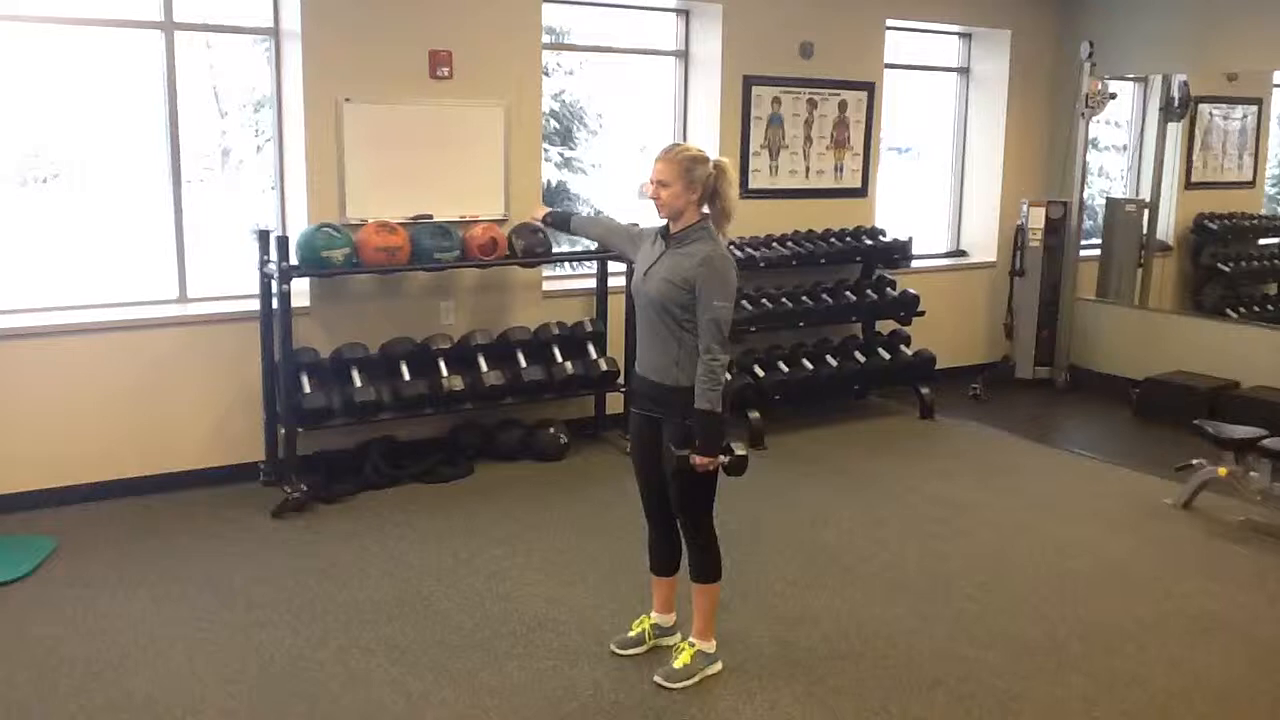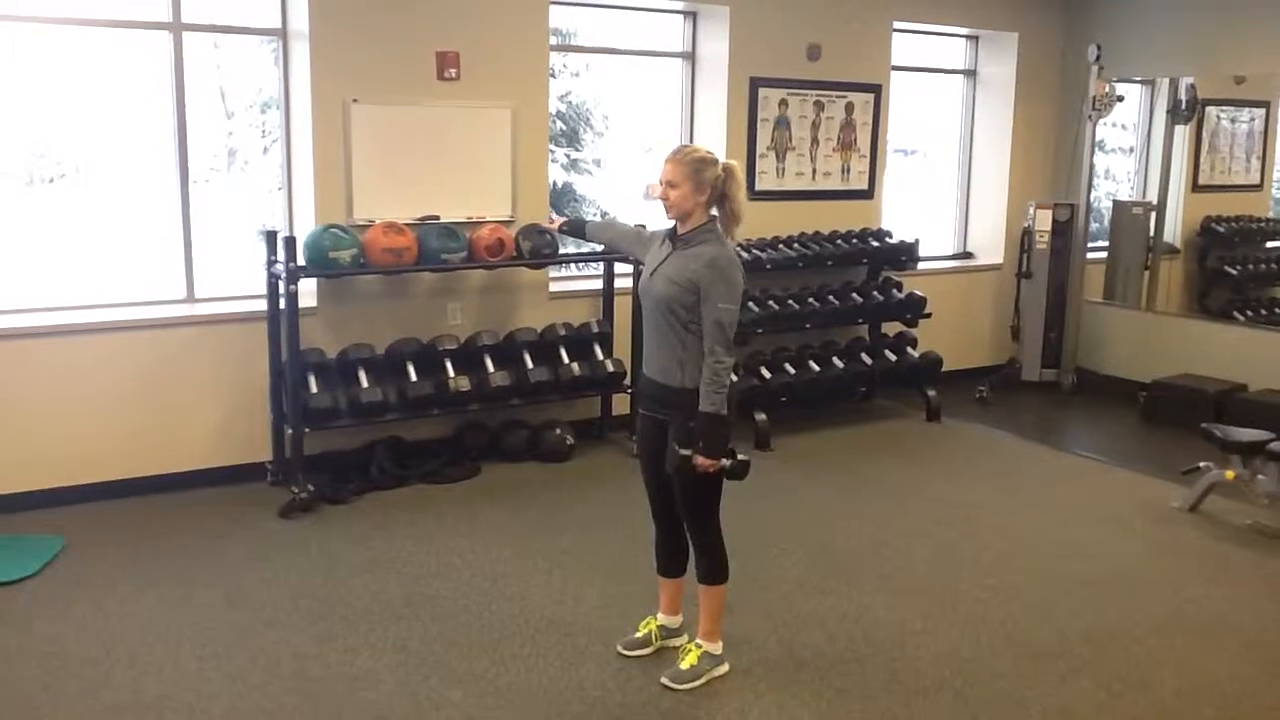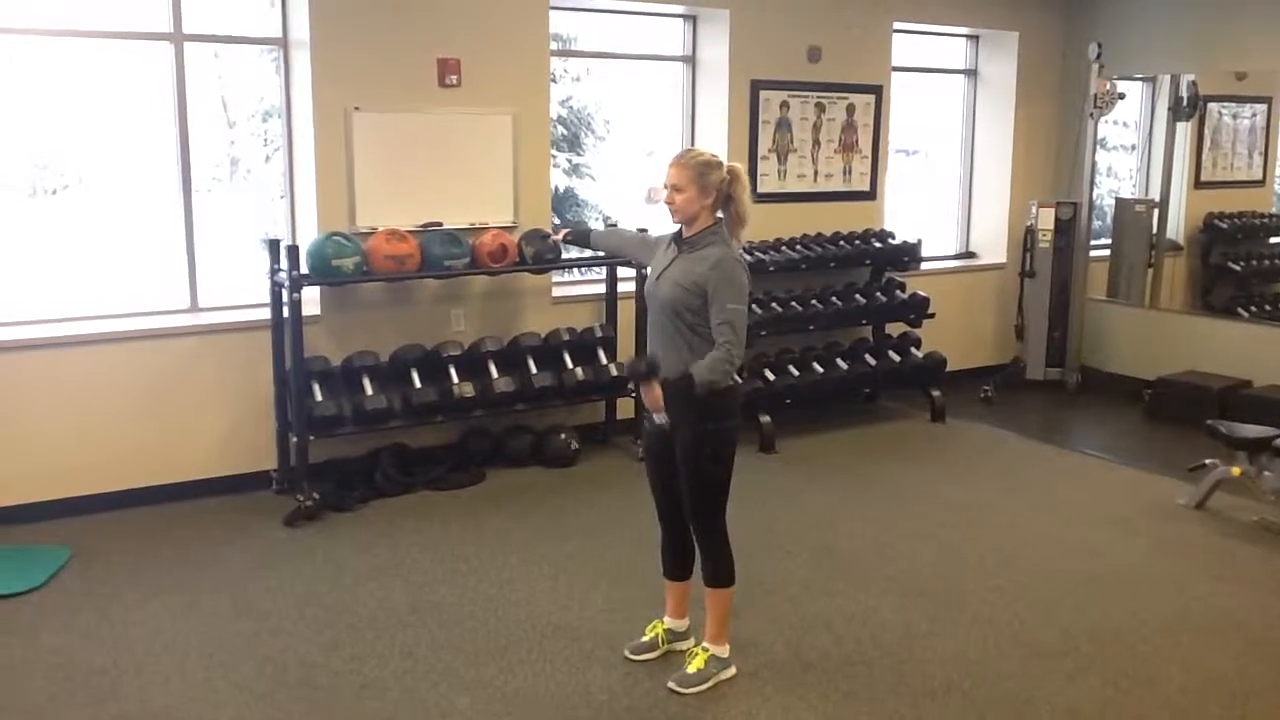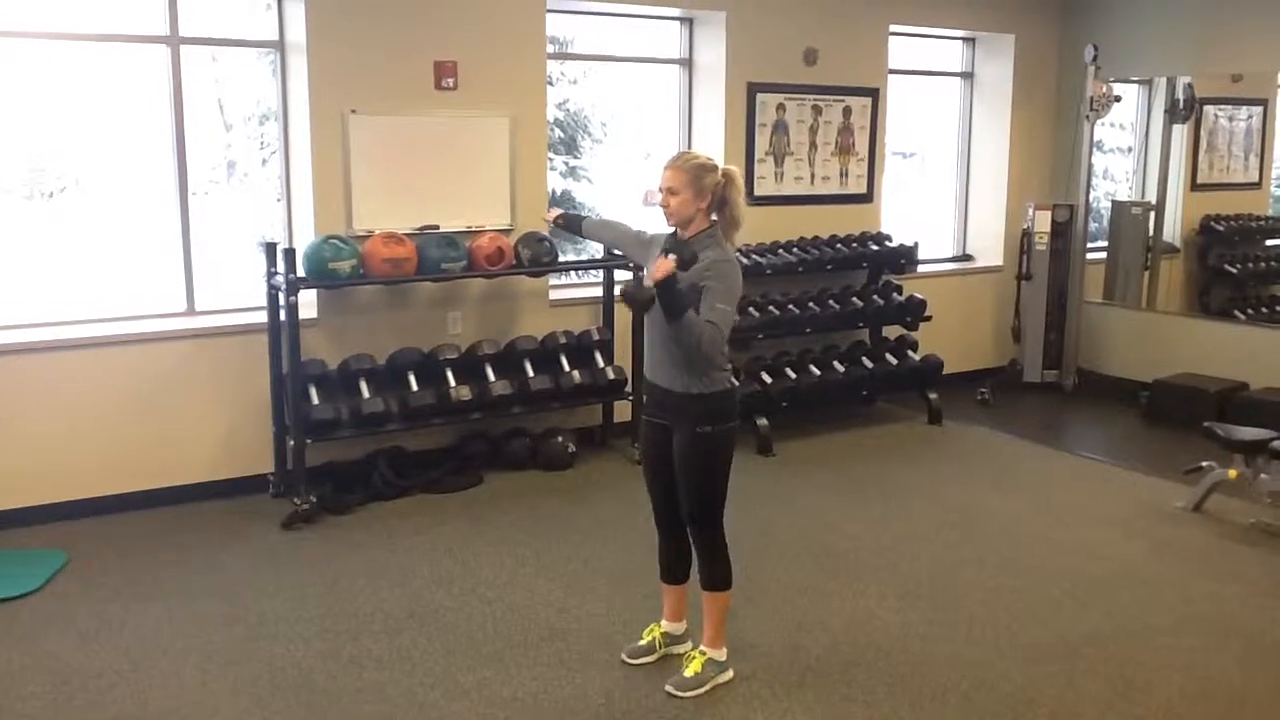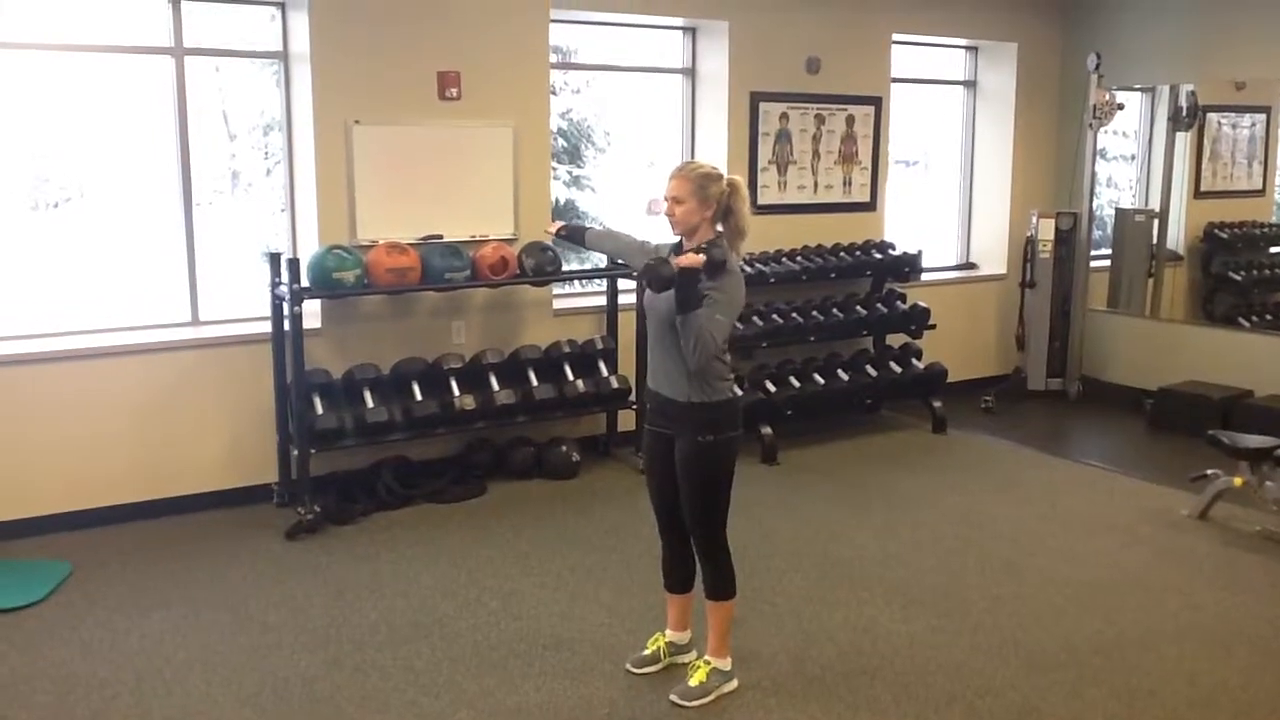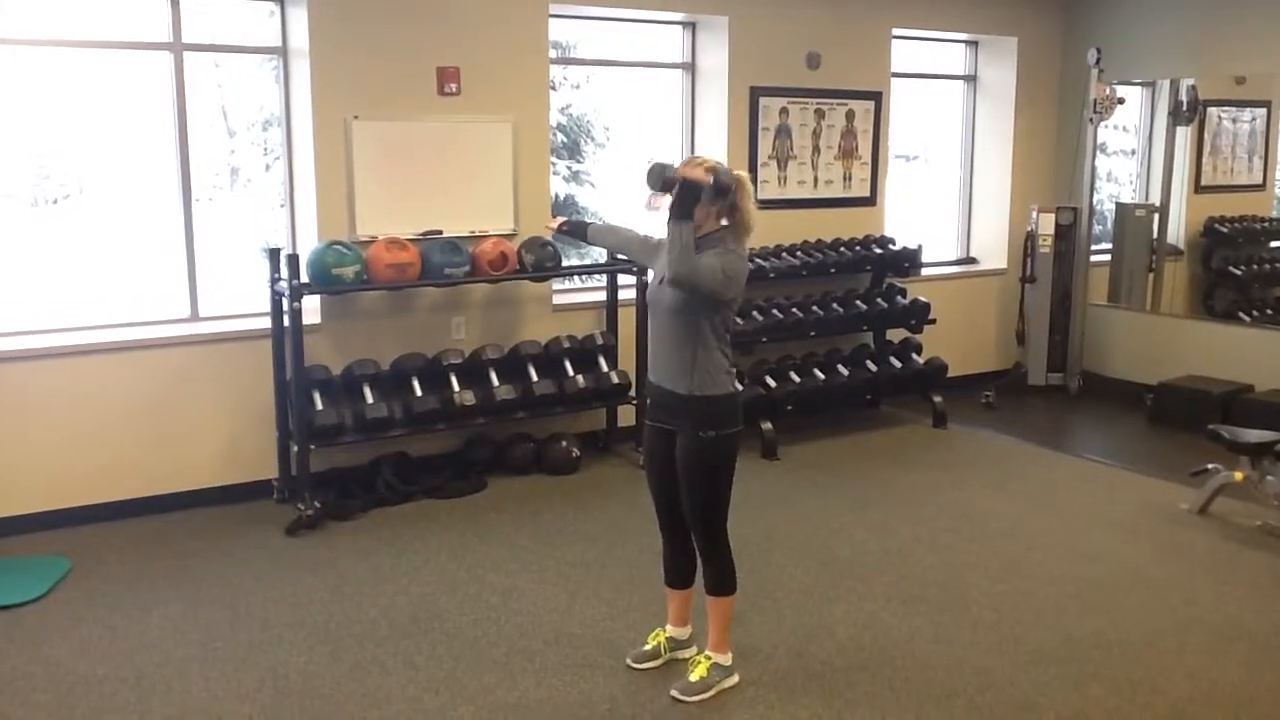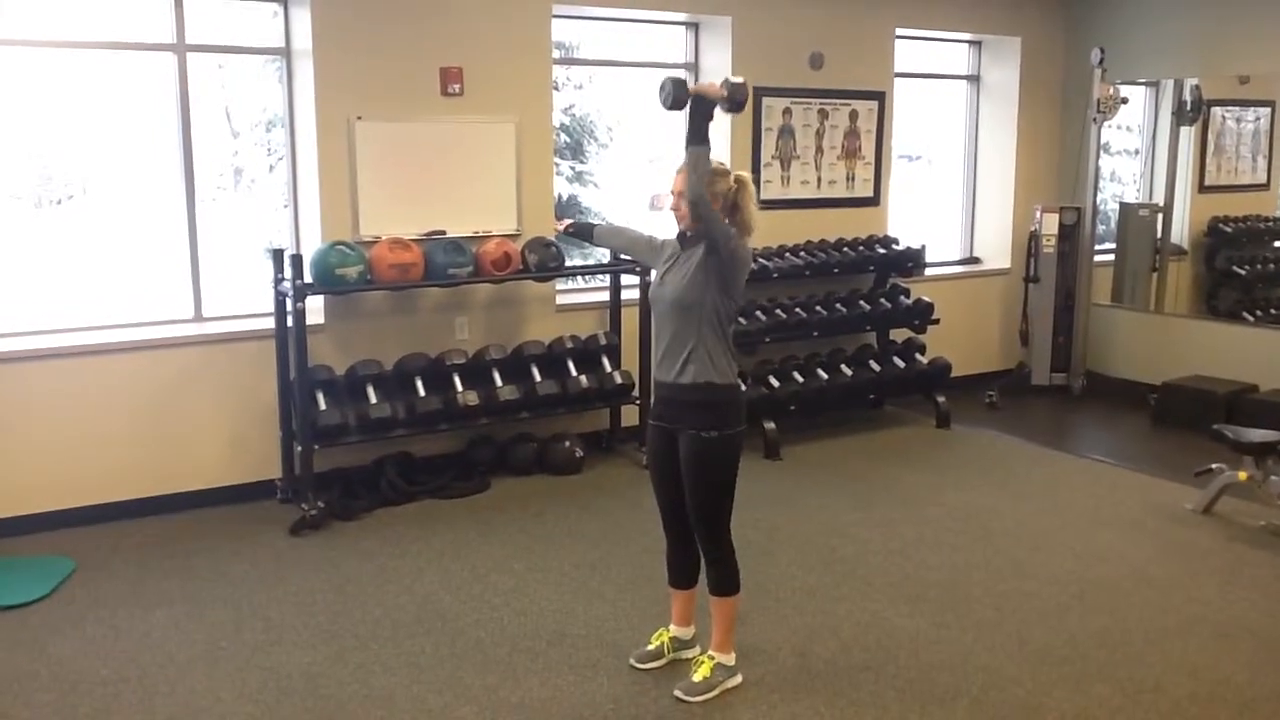
dt=0.5s
person 1, frame 1
left shoulder: (711, 258)
right shoulder: (652, 240)
left elbow: (714, 352)
right elbow: (609, 230)
left wrist: (707, 430)
right wrist: (554, 218)
left hip: (686, 406)
right hip: (647, 398)
left knee: (694, 522)
right knee: (658, 517)
left ankle: (704, 645)
right ankle: (661, 620)
person 1, frame 2
left shoulder: (717, 260)
right shoulder: (662, 243)
left elbow: (719, 353)
right elbow: (620, 235)
left wrist: (710, 431)
right wrist: (571, 226)
left hip: (693, 407)
right hip: (653, 398)
left knee: (700, 524)
right knee: (664, 518)
left ankle: (710, 647)
right ankle: (668, 622)
person 1, frame 3
left shoulder: (723, 262)
right shoulder: (667, 246)
left elbow: (730, 350)
right elbow: (625, 242)
left wrist: (679, 389)
right wrist: (575, 236)
left hip: (705, 411)
right hip: (661, 403)
left knee: (706, 526)
right knee: (671, 521)
left ankle: (717, 650)
right ankle: (675, 625)
person 1, frame 4
left shoulder: (719, 263)
right shoulder: (661, 245)
left elbow: (709, 345)
right elbow: (618, 233)
left wrist: (669, 291)
right wrist: (567, 220)
left hip: (704, 412)
right hip: (659, 403)
left knee: (704, 528)
right knee: (668, 523)
left ankle: (714, 653)
right ankle: (672, 629)
person 1, frame 5
left shoulder: (722, 273)
right shoulder: (666, 254)
left elbow: (700, 353)
right elbow: (620, 243)
left wrist: (688, 284)
right wrist: (569, 231)
left hip: (706, 420)
right hip: (662, 412)
left knee: (707, 538)
right knee: (672, 533)
left ankle: (719, 663)
right ankle: (676, 638)
person 1, frame 6
left shoulder: (726, 261)
right shoulder: (669, 250)
left elbow: (683, 272)
right elbow: (623, 238)
left wrist: (686, 199)
right wrist: (570, 226)
left hip: (707, 414)
right hip: (662, 405)
left knee: (708, 534)
right knee: (672, 529)
left ankle: (720, 658)
right ankle: (676, 634)
person 1, frame 7
left shoulder: (728, 254)
right shoulder: (672, 250)
left elbow: (701, 202)
right elbow: (626, 239)
left wrist: (700, 118)
right wrist: (576, 229)
left hip: (711, 411)
right hip: (667, 406)
left knee: (711, 534)
right knee: (676, 530)
left ankle: (723, 658)
right ankle: (680, 634)
